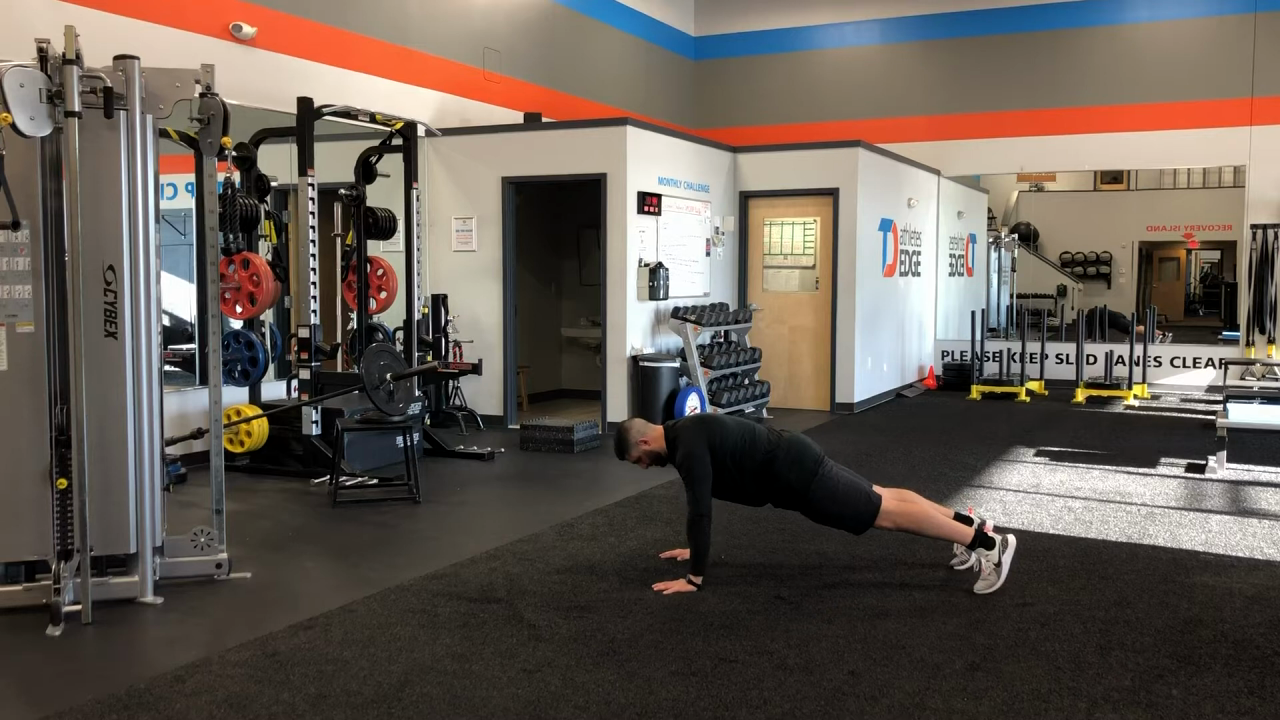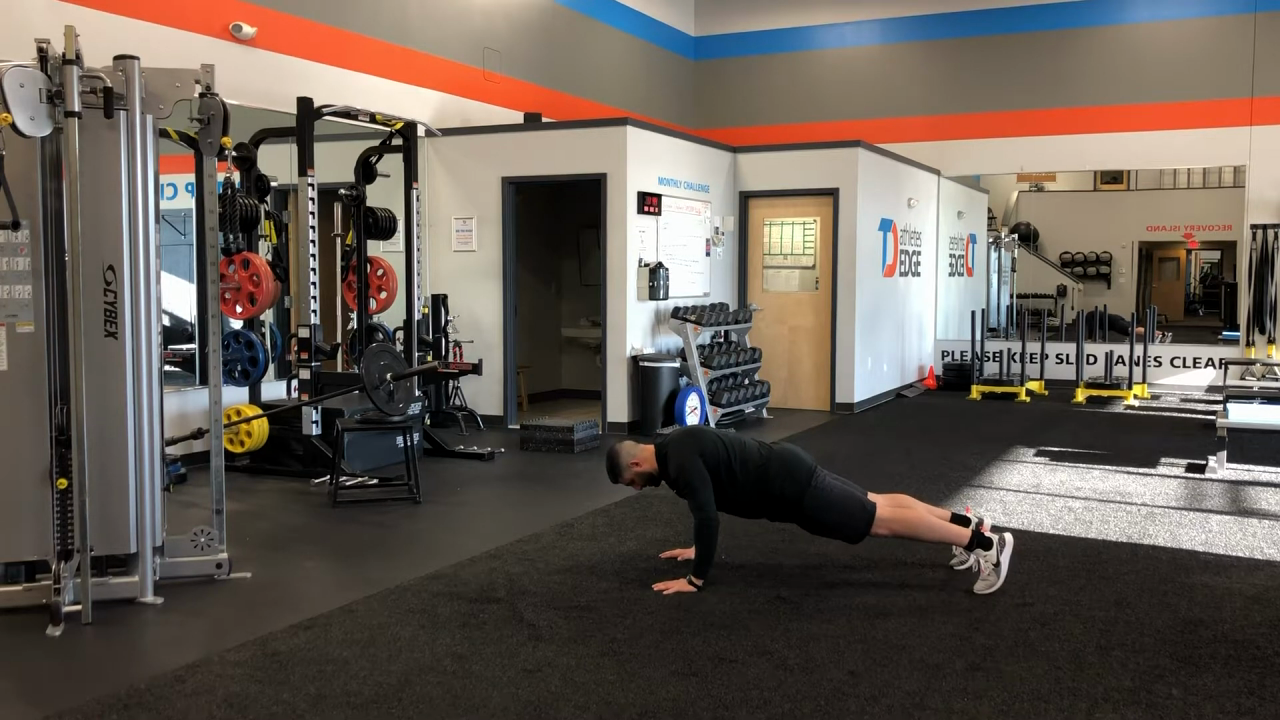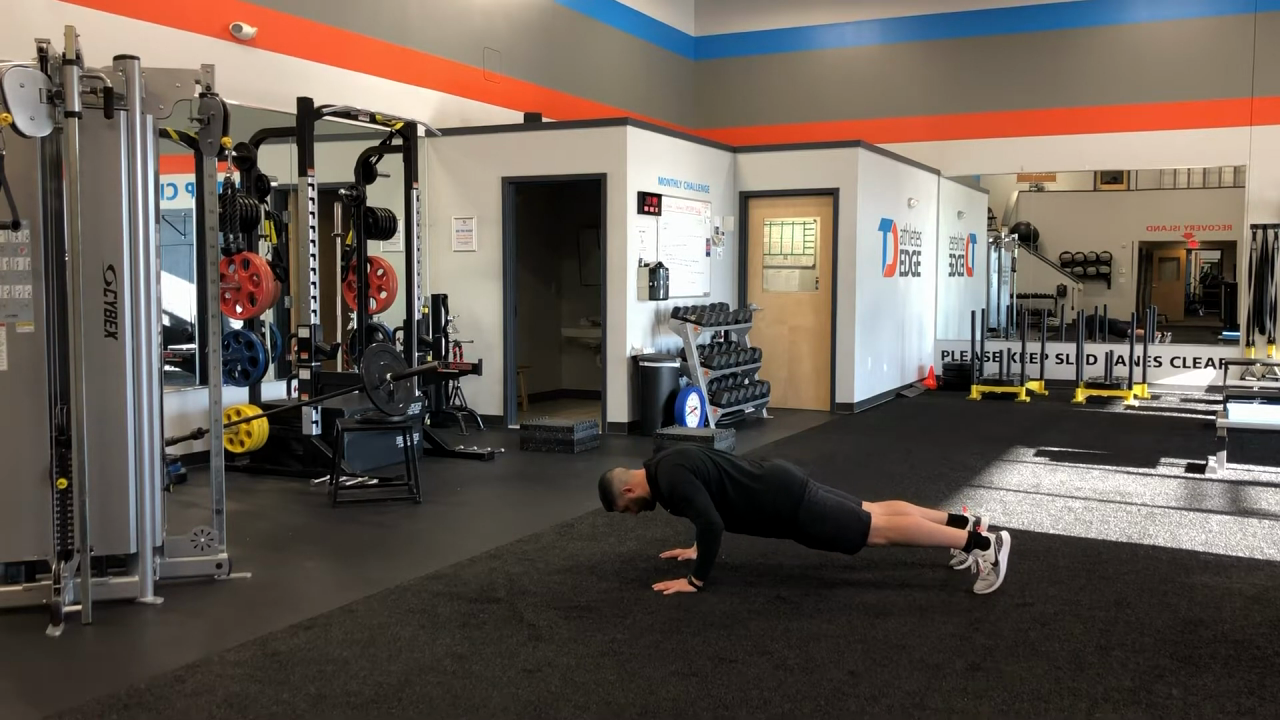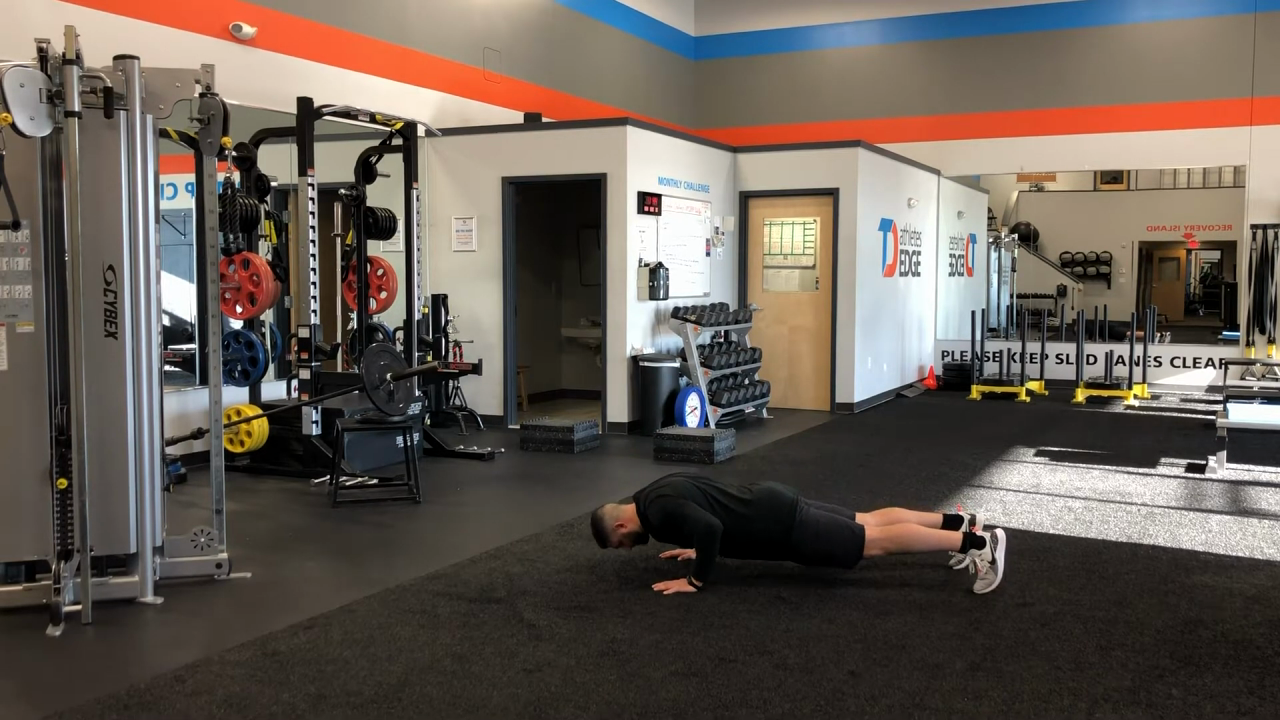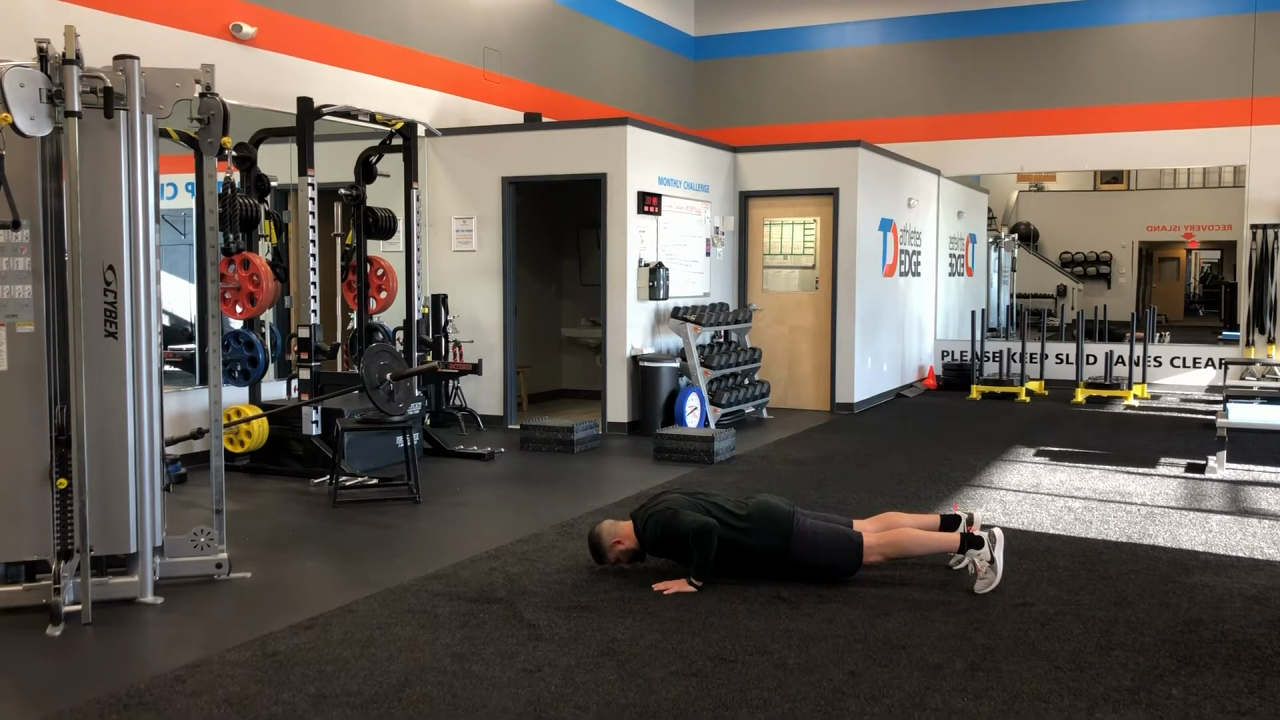
dt=1s
person 1, frame 1
left shoulder: (687, 447)
right shoulder: (686, 433)
left elbow: (700, 510)
right elbow: (701, 506)
left wrist: (695, 577)
right wrist: (695, 548)
left hip: (795, 475)
right hip: (794, 462)
left knee: (886, 514)
right knee: (881, 498)
left ankle: (988, 544)
right ankle: (968, 524)
person 1, frame 2
left shoulder: (680, 461)
right shoulder: (677, 447)
left elbow: (707, 516)
right elbow: (708, 508)
left wrist: (696, 579)
right wrist: (697, 547)
left hip: (790, 487)
right hip: (787, 471)
left knee: (881, 521)
right knee: (878, 503)
left ankle: (984, 543)
right ankle: (964, 522)
person 1, frame 3
left shoulder: (672, 479)
right shoulder: (669, 465)
left elbow: (712, 523)
left wrist: (697, 579)
right wrist: (697, 549)
left hip: (786, 504)
right hip: (781, 484)
left knee: (879, 529)
right knee: (873, 512)
left ankle: (982, 543)
right ankle: (962, 522)
person 1, frame 4
left shoulder: (660, 510)
right shoulder: (659, 495)
left elbow: (712, 528)
left wrist: (696, 580)
right wrist: (697, 548)
left hip: (780, 526)
right hip: (771, 504)
left knee: (876, 543)
right knee: (869, 522)
left ankle: (978, 542)
right ankle: (957, 522)
person 1, frame 5
left shoulder: (655, 527)
right shoulder: (658, 507)
left elbow: (705, 529)
left wrist: (695, 579)
right wrist: (688, 550)
left hip: (777, 539)
right hip: (768, 516)
left knee: (874, 549)
right knee: (866, 528)
left ankle: (976, 543)
right ankle: (956, 523)
